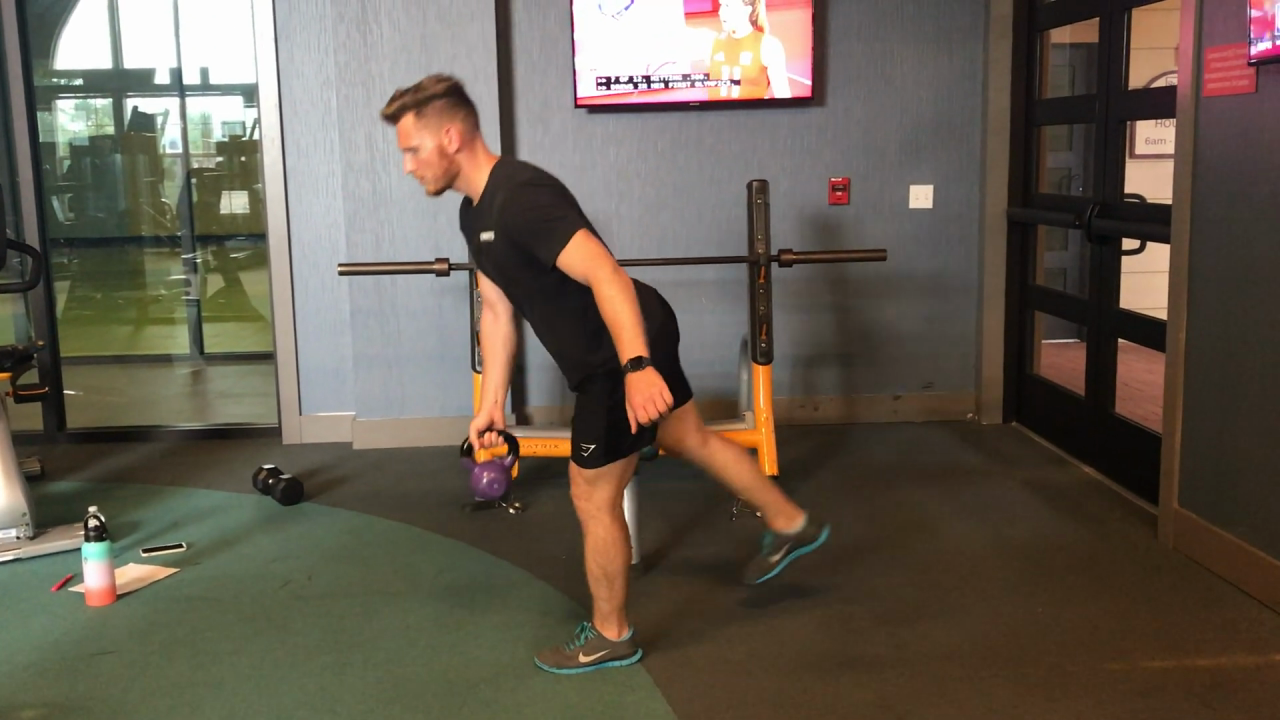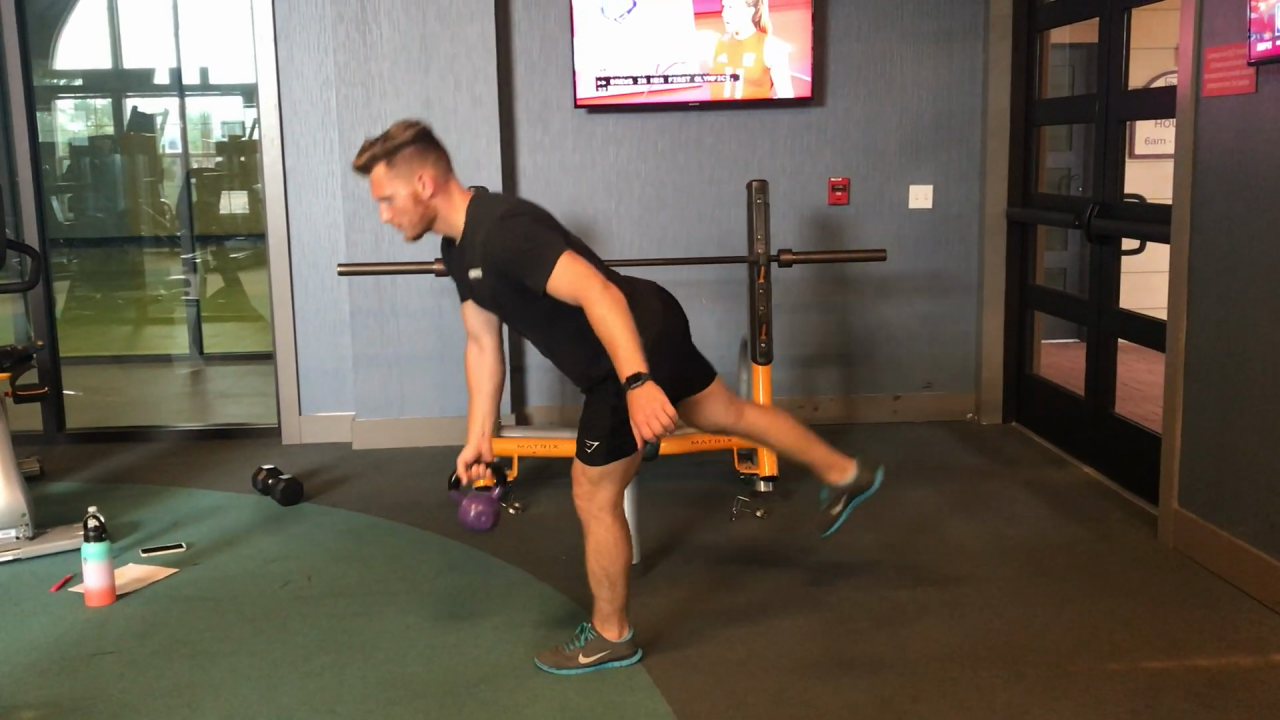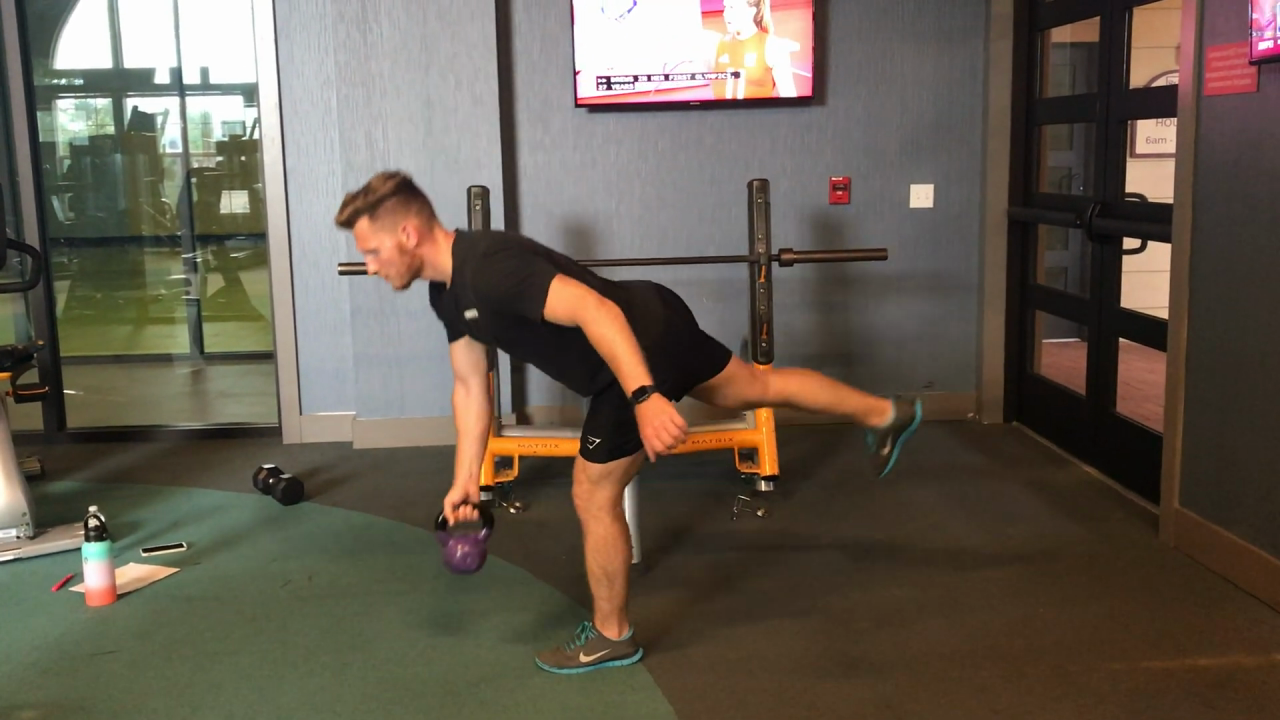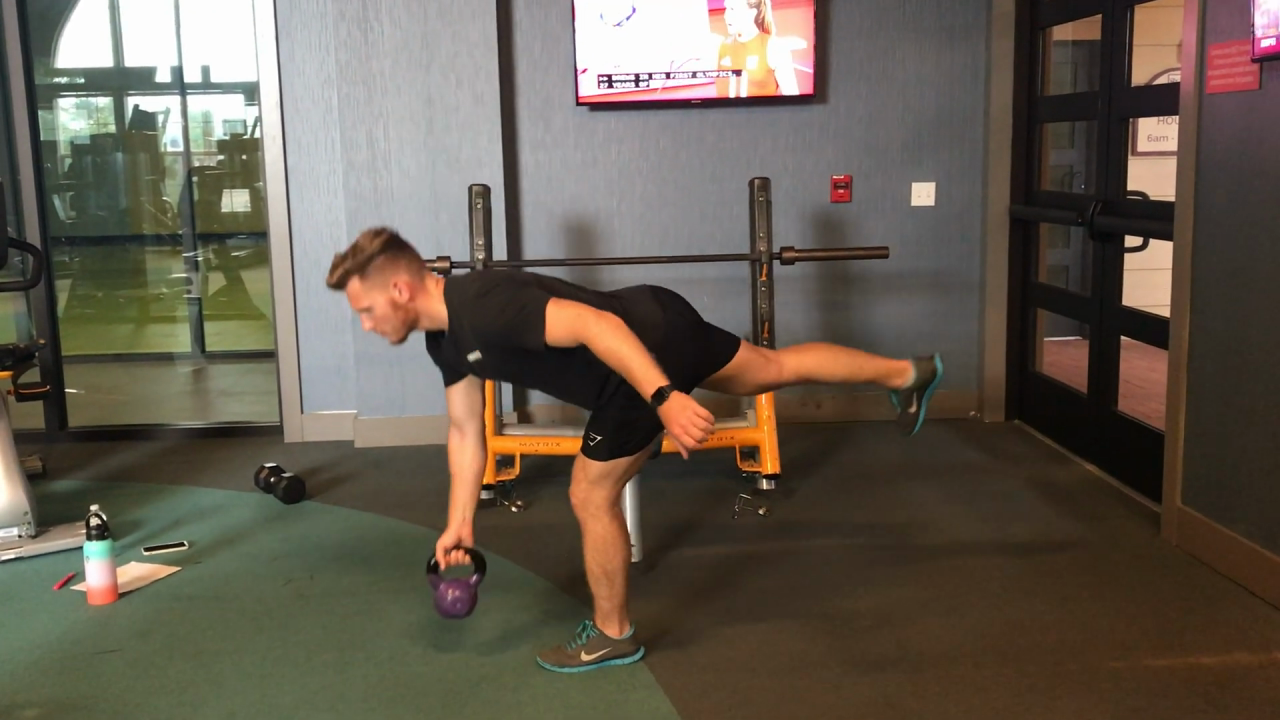
dt=0.2s
person 1, frame 1
left shoulder: (520, 198)
right shoulder: (475, 211)
left elbow: (608, 279)
right elbow: (497, 310)
left wrist: (637, 369)
right wrist: (490, 404)
left hip: (624, 352)
right hip: (635, 343)
left knee: (593, 496)
right knee: (691, 439)
left ankle: (610, 636)
right ankle: (789, 525)
person 1, frame 2
left shoulder: (500, 232)
right shoulder: (459, 249)
left elbow: (600, 296)
right elbow: (482, 343)
left wrist: (637, 384)
right wrist: (478, 438)
left hip: (637, 342)
right hip: (650, 333)
left knee: (594, 495)
right knee: (728, 413)
left ankle: (610, 638)
right ankle: (841, 475)
person 1, frame 3
left shoulder: (489, 270)
right shoulder: (448, 292)
left elbow: (596, 312)
right elbow: (470, 385)
left wrist: (644, 398)
right wrist: (464, 480)
left hip: (644, 341)
right hip: (657, 331)
left knee: (593, 492)
right knee: (757, 388)
left ankle: (610, 637)
right ankle: (883, 416)
person 1, frame 4
left shoulder: (483, 310)
right shoulder: (446, 339)
left elbow: (598, 325)
right elbow: (466, 432)
left wrist: (664, 398)
right wrist: (458, 526)
left hip: (648, 342)
right hip: (659, 328)
left knee: (591, 494)
right knee: (774, 367)
left ankle: (611, 635)
right ankle: (905, 374)
